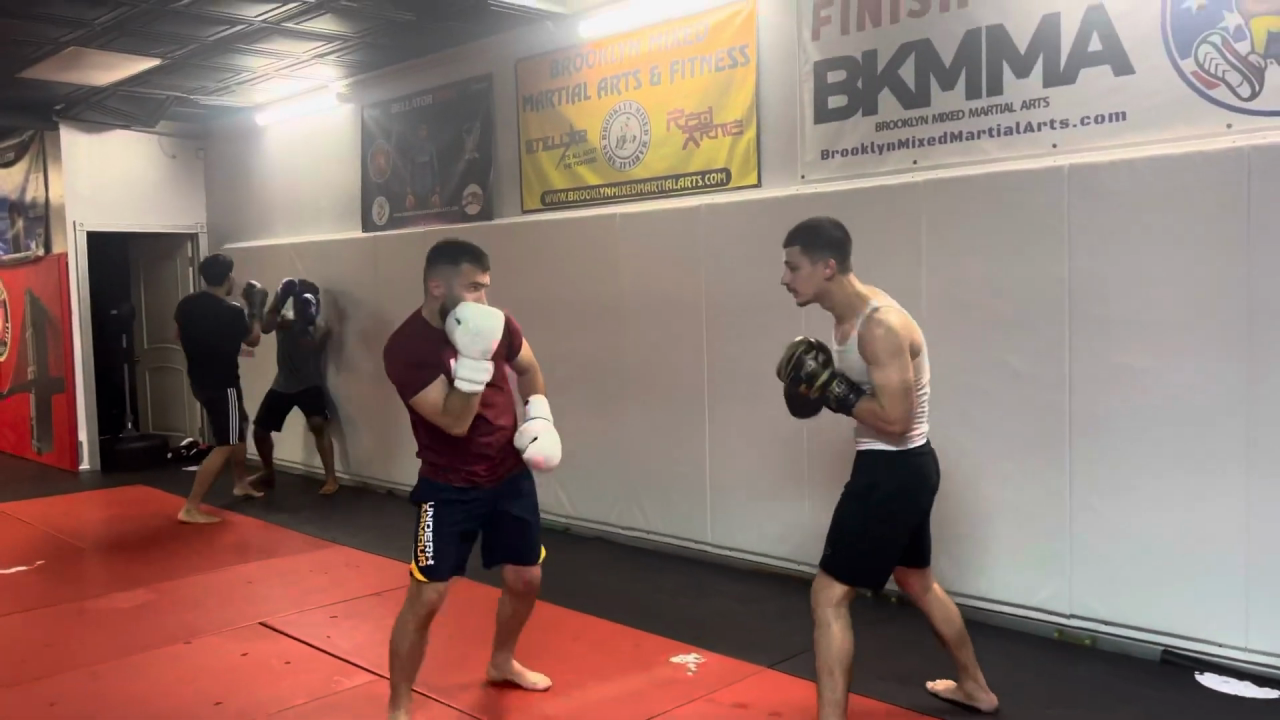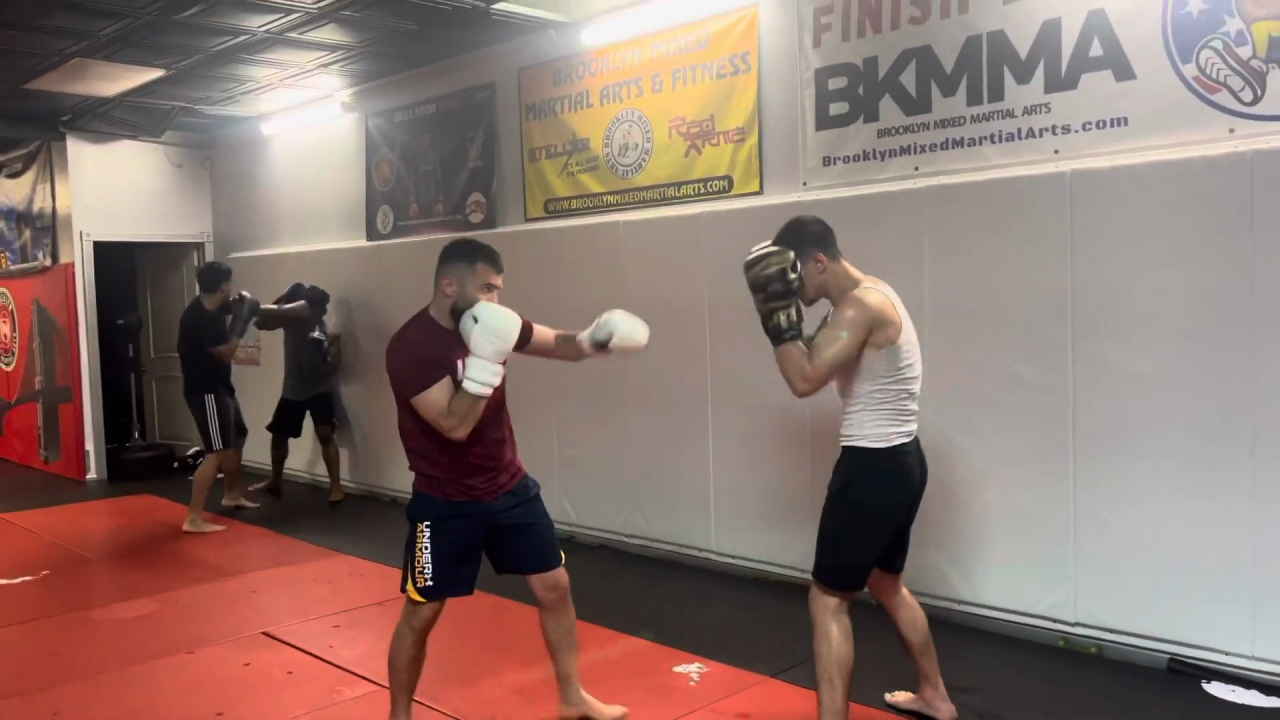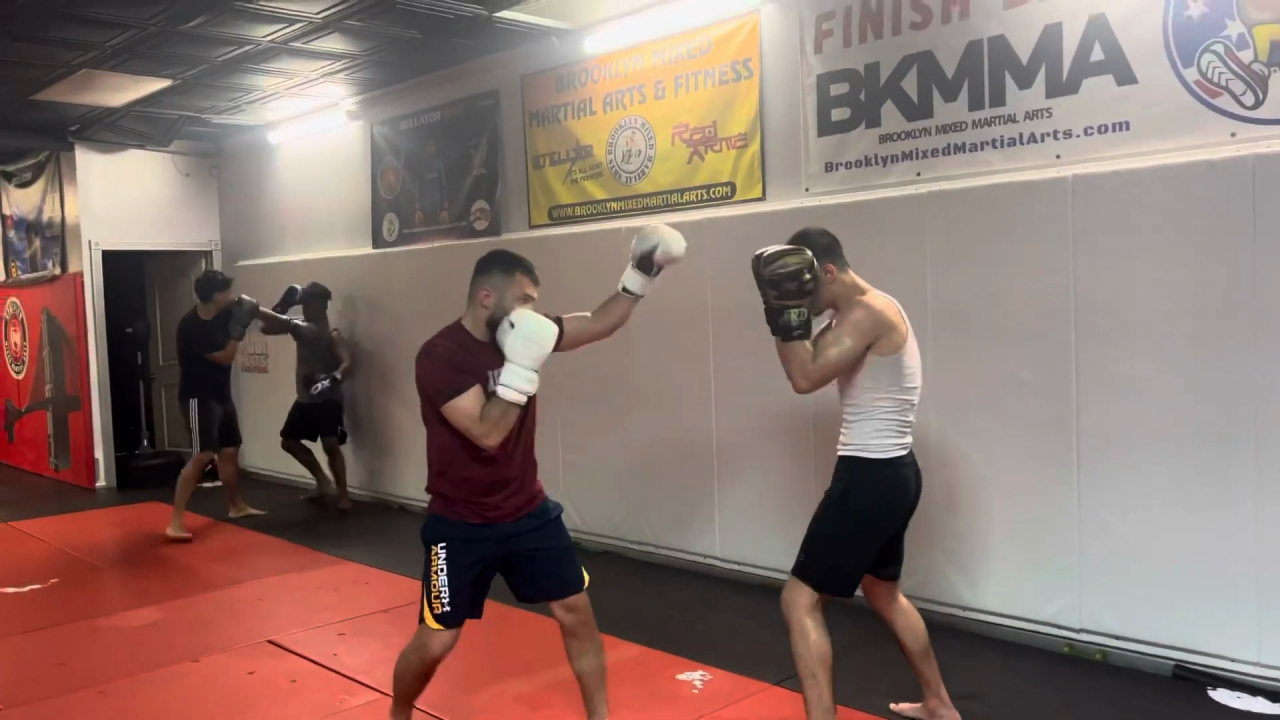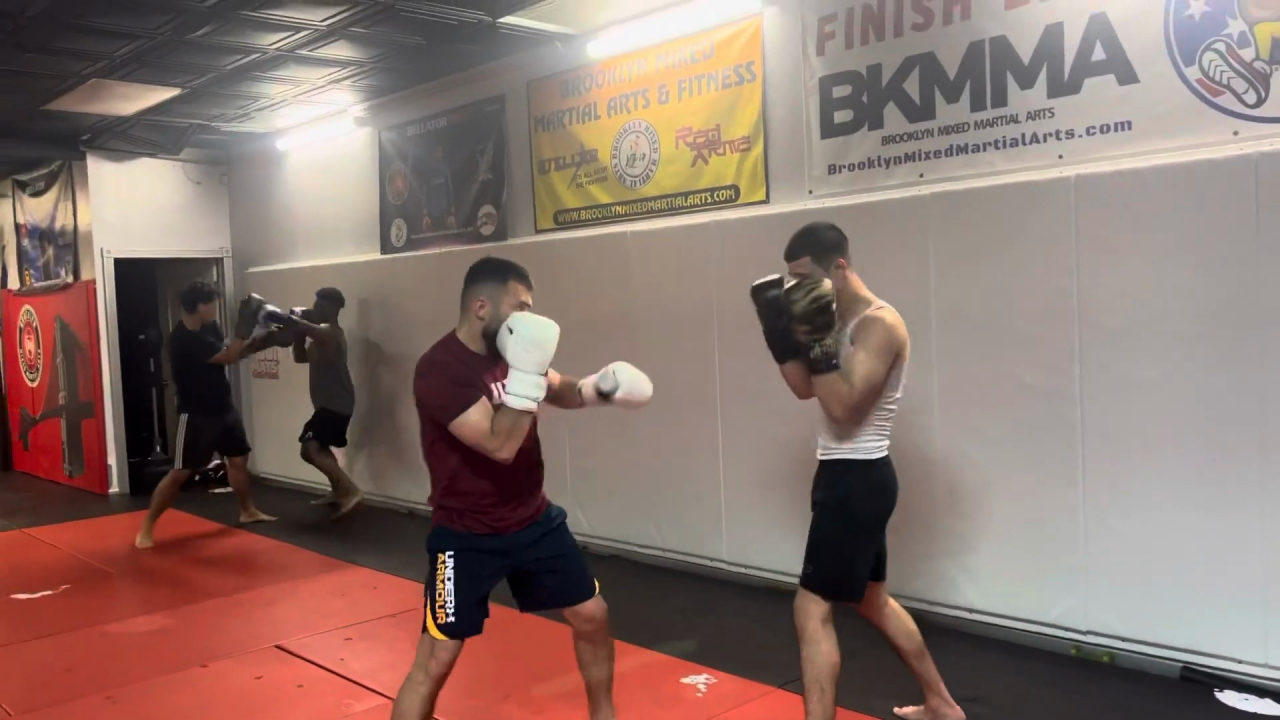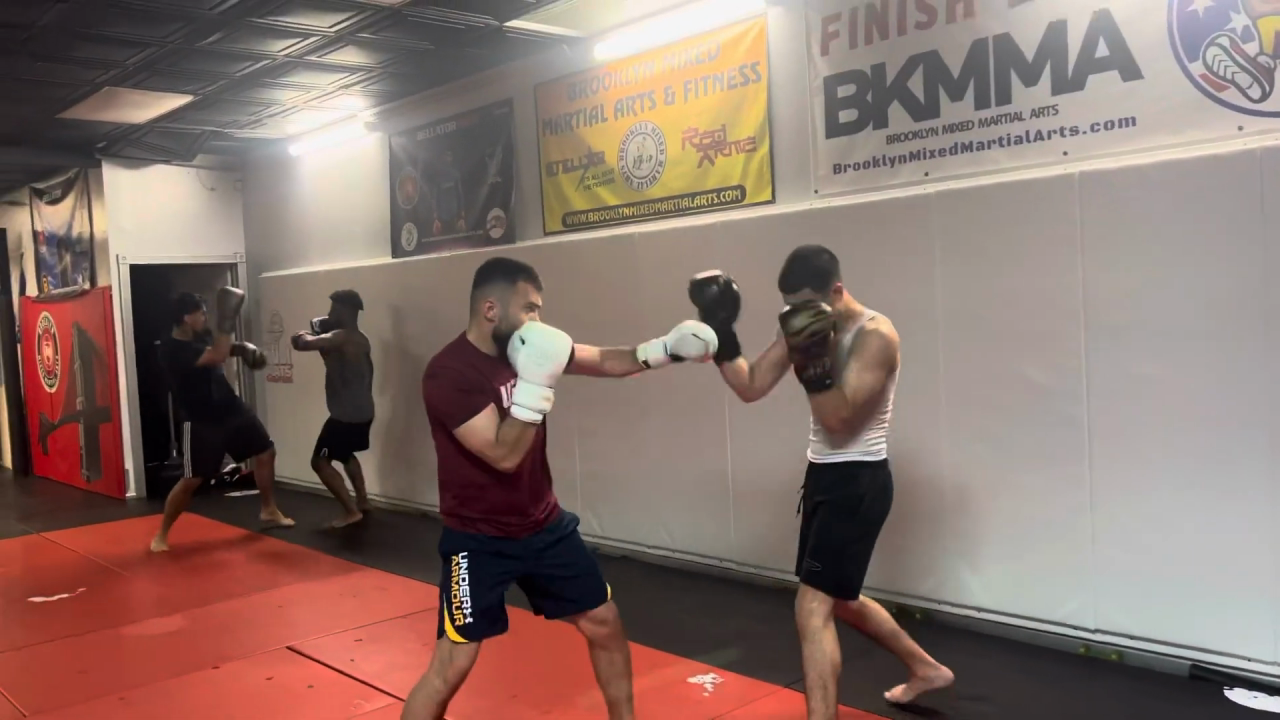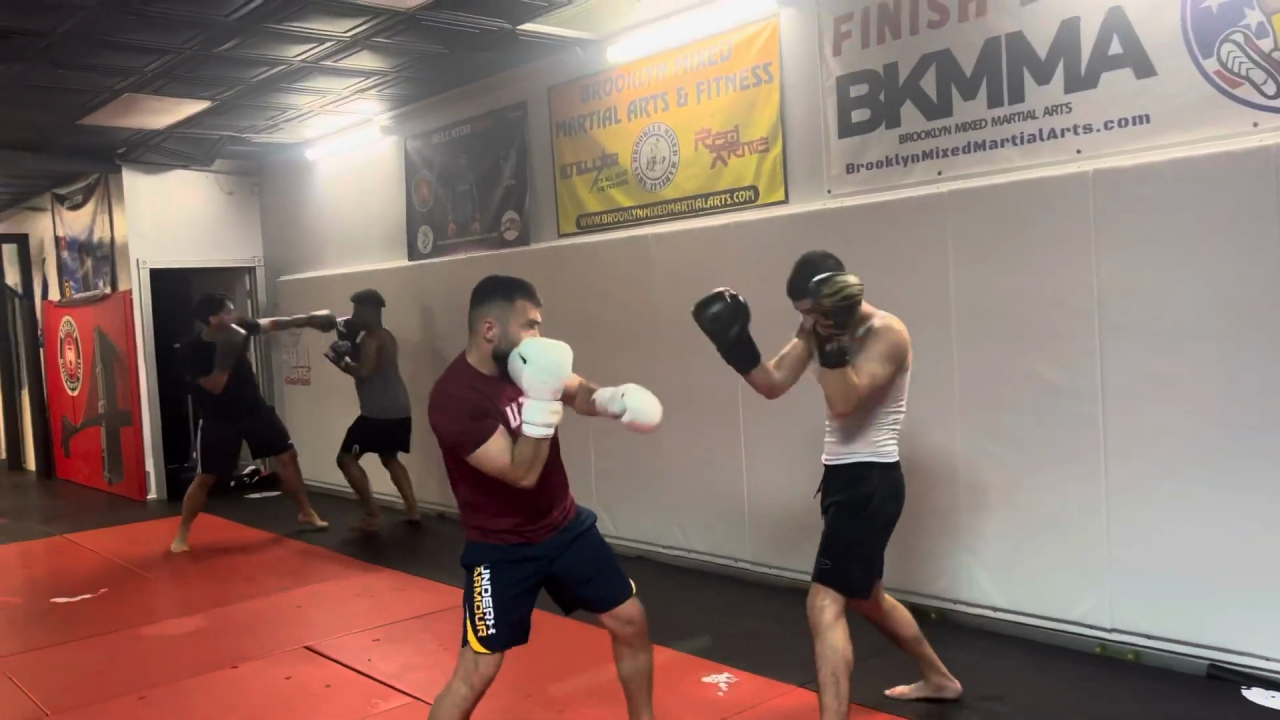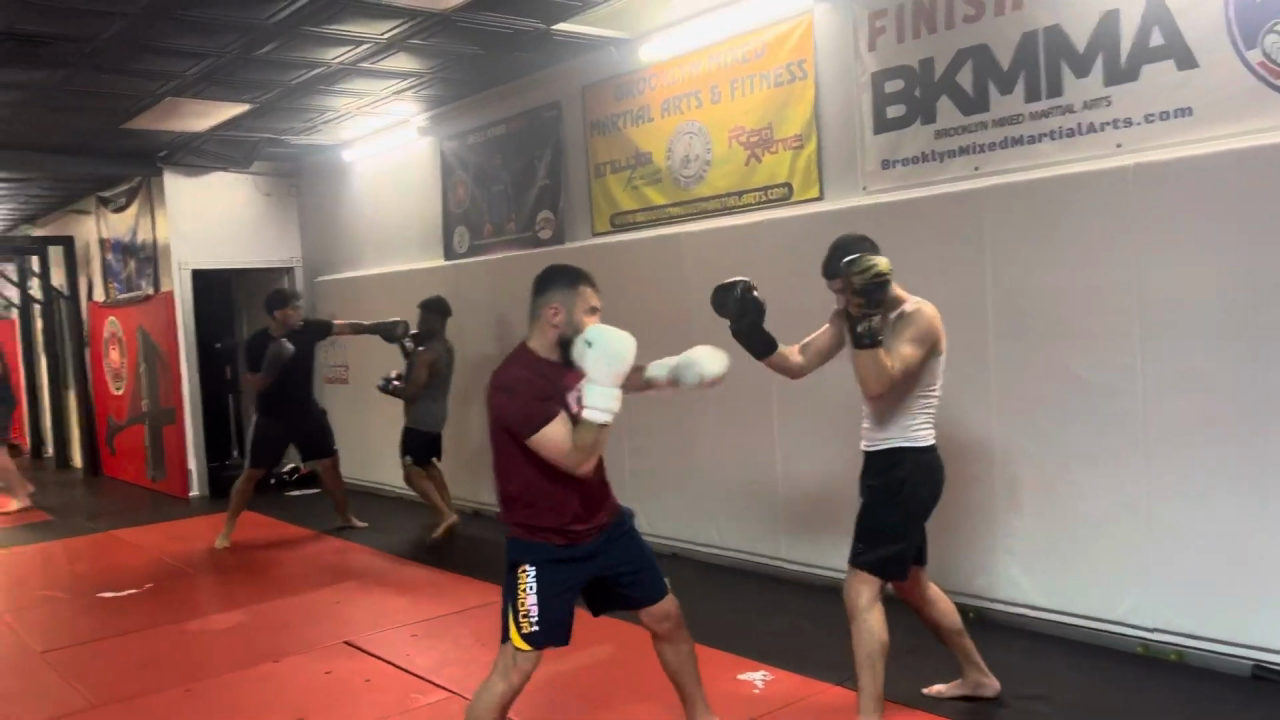
dt=0.2s
person 1, frame 1
left shoulder: (881, 325)
right shoulder: (849, 317)
left elbow: (895, 420)
left wrist: (834, 392)
right wrist: (823, 384)
left hip: (891, 472)
right hip: (908, 468)
left knee: (829, 595)
right knee: (917, 581)
person 1, frame 2
left shoulder: (862, 306)
right shoulder: (863, 296)
left elbow: (803, 382)
right elbow: (822, 363)
left wrist: (777, 307)
right wrist: (785, 314)
left hip: (875, 467)
right hip: (898, 463)
left knee: (827, 601)
right knee: (887, 584)
person 1, frame 3
left shoulder: (869, 313)
right shoulder: (864, 310)
left elbow: (804, 378)
right elbow: (814, 365)
left wrist: (788, 308)
right wrist: (787, 308)
left hip: (869, 477)
right hip: (889, 474)
left knee: (800, 600)
right knee: (883, 593)
person 1, frame 4
left shoulder: (878, 325)
right shoulder: (839, 318)
left elbow: (841, 407)
right elbow: (803, 387)
left wrist: (814, 339)
right wrist: (781, 331)
left hip: (855, 482)
right hip: (849, 478)
left knee: (811, 611)
right knee: (872, 600)
person 1, frame 5
left shoulder: (876, 335)
right shoulder: (803, 326)
left elbow: (837, 419)
right elbow: (750, 388)
left wrist: (814, 361)
right wrist: (718, 331)
left hip: (857, 484)
right hip: (824, 477)
left knee: (811, 610)
right knee: (841, 599)
right ankle: (926, 670)
person 1, frame 6
left shoulder: (887, 333)
right shoulder: (817, 327)
left elbow: (842, 403)
right elbow: (773, 384)
left wrist: (832, 337)
right wrist: (735, 342)
left hip: (871, 484)
right hip: (842, 479)
left knee: (825, 606)
right knee: (864, 594)
right ankle: (939, 679)
person 1, frame 7
left shoulder: (918, 317)
right shoulder: (851, 314)
left elbow: (875, 386)
right elbow: (796, 364)
left wrist: (865, 319)
right wrist: (750, 330)
left hip: (907, 467)
right hip: (887, 465)
left knee: (861, 591)
right knee: (911, 582)
right ankle: (978, 677)
person 2, frame 1
left shoulder: (494, 323)
right shoulder: (405, 347)
left elbow: (528, 368)
right elbow: (454, 423)
left wrist: (539, 417)
right wrist: (474, 357)
left hip: (510, 475)
right hip: (450, 487)
left knee: (526, 580)
right knee: (426, 598)
left ankle: (502, 662)
person 2, frame 2
left shoulder: (497, 325)
right shoulder: (409, 347)
left elbow: (559, 344)
right elbow: (455, 426)
left wrist: (598, 335)
right wrist: (485, 358)
left hip: (508, 487)
right hip: (446, 502)
left knee: (554, 589)
right knee: (421, 614)
person 2, frame 3
left shoulder: (517, 333)
right shoulder: (440, 356)
left elbow: (598, 324)
right elbow: (488, 434)
left wrist: (639, 274)
right wrist: (522, 364)
left hip: (528, 511)
right hip: (461, 523)
left knee: (576, 613)
right knee: (436, 642)
person 2, frame 4
left shoulder: (512, 347)
right shoulder: (438, 371)
left elbow: (563, 393)
right elbow: (500, 445)
left wrist: (602, 385)
right wrist: (526, 371)
left hip: (533, 520)
right hip: (466, 536)
left knee: (592, 617)
right knee: (437, 659)
person 2, frame 5
left shoulder: (533, 349)
right shoulder: (448, 374)
left elbow: (602, 361)
right elbow: (504, 455)
left wrist: (665, 349)
right wrist: (535, 382)
left hip: (544, 525)
right hip: (480, 541)
left knee: (604, 624)
right knee: (452, 664)
person 2, frame 6
left shoulder: (525, 362)
right shoulder: (453, 399)
left elbow: (576, 393)
right elbow: (521, 472)
left wrist: (614, 399)
right wrist: (541, 398)
left hip: (565, 527)
right hip: (501, 548)
left knee: (630, 622)
right knee: (477, 671)
person 2, frame 7
left shoulder: (576, 353)
right shoulder: (515, 384)
left elbow: (626, 380)
right elbow: (581, 461)
left wrist: (672, 371)
right wrist: (604, 384)
left hip: (605, 527)
right hip: (545, 546)
left knee: (667, 618)
right knee: (516, 667)
person 3, frame 1
left shoulder: (186, 304)
right shoulder: (230, 312)
left elbow: (182, 336)
right elbow: (253, 340)
right wrist: (255, 308)
left hip: (200, 381)
right hip: (222, 385)
left knee: (237, 433)
right knee: (225, 446)
left ankle: (241, 483)
right ankle: (190, 508)
person 3, frame 2
left shoulder: (213, 307)
right shoulder: (197, 319)
right elbow: (226, 354)
left wrist: (285, 311)
right wrist: (240, 322)
left hip: (219, 388)
right hip: (206, 392)
left knee: (236, 440)
right knee: (217, 453)
left ankle: (231, 495)
right ankle: (194, 519)
person 3, frame 3
left shoulder: (223, 313)
right shoulder: (191, 327)
left elbow: (254, 314)
right elbow: (226, 357)
right wrist: (238, 326)
left hip: (221, 394)
right hip: (198, 397)
left knee: (229, 451)
right knee: (201, 457)
left ankle: (237, 506)
right ankle: (176, 522)
person 3, frame 4
left shoulder: (208, 328)
right shoulder: (185, 339)
left elbow: (232, 353)
right elbow: (228, 356)
left wrist: (262, 341)
right wrist: (245, 324)
left hip: (223, 407)
right hip: (196, 413)
left knee: (239, 460)
right knee: (181, 473)
left ankle: (248, 511)
right ankle: (147, 528)
person 3, frame 5
left shoulder: (200, 335)
right shoulder: (173, 350)
left elbow: (221, 354)
right elbow: (218, 357)
left wrist: (244, 347)
right wrist: (226, 320)
left hip: (232, 409)
right hip: (202, 421)
left knee: (265, 453)
right knee: (191, 481)
left ankle: (269, 511)
right ankle: (162, 534)
person 3, frame 6
left shoulder: (237, 328)
right shoulder: (193, 351)
left elbow: (273, 324)
right elbow: (215, 387)
left wrist: (309, 320)
right wrist: (224, 360)
left hip: (254, 410)
right hip: (218, 420)
left knee: (287, 456)
right knee: (206, 478)
left ankle: (306, 512)
right ankle: (182, 534)
person 3, frame 7
left shoulder: (307, 329)
right shoulder: (256, 343)
left elbow: (347, 327)
right elbow: (257, 385)
left wrist: (379, 327)
right wrist: (271, 368)
left hip: (307, 411)
right hip: (271, 417)
left knee: (329, 462)
right knee: (253, 473)
left ankle: (345, 516)
right ankle: (227, 529)
person 4, frame 1
left shoulder: (321, 327)
right shoulder: (284, 319)
left elbow: (310, 347)
right elbow: (264, 327)
left wrist: (310, 319)
right wrist: (279, 299)
left hip: (310, 385)
right hip: (283, 385)
left knee: (318, 424)
right knee: (260, 429)
left ankle: (331, 479)
right ankle: (268, 473)
person 4, frame 2
left shoulder: (329, 337)
right shoulder: (290, 324)
left elbow: (330, 370)
right elbow: (261, 323)
left wrist: (324, 354)
right wrist: (284, 300)
left hip: (319, 392)
right hip: (292, 392)
left knee: (325, 434)
right knee: (278, 436)
left ankle: (336, 487)
right ankle: (275, 481)
person 4, frame 3
left shoulder: (333, 335)
right shoulder: (300, 328)
left elbow: (347, 364)
right elbow: (267, 327)
left wrist: (331, 380)
right wrist: (284, 303)
left hip: (328, 399)
right hip: (305, 398)
left knee: (330, 445)
right knee: (289, 441)
left ankle: (343, 494)
right ankle: (323, 483)
person 4, frame 4
left shoulder: (329, 331)
right shoulder: (323, 332)
left elbow: (307, 326)
right elbow: (300, 357)
left wrist: (291, 320)
right wrist: (298, 333)
left hip: (333, 404)
right hip: (332, 403)
left knee: (309, 449)
right knee: (319, 448)
left ankle: (350, 490)
right ankle: (338, 492)
person 4, frame 5
left shoulder: (340, 336)
right shoulder: (358, 340)
left elbow: (304, 344)
left wrist: (303, 337)
right wrist: (321, 341)
left hip: (346, 414)
right hip: (362, 412)
left knee: (320, 462)
right knee: (346, 455)
left ankle: (351, 511)
right ankle: (362, 502)
person 4, frame 6
left shoulder: (371, 338)
right shoulder: (385, 336)
left elbow: (363, 371)
right elbow: (363, 362)
left wrist: (339, 357)
right wrist: (348, 342)
left hip: (378, 412)
right hip: (399, 410)
left knee: (346, 459)
right knee: (389, 458)
left ankle: (373, 513)
right ankle: (412, 509)
person 4, frame 7
left shoulder: (426, 353)
right shoulder: (445, 349)
left elbow: (410, 392)
left wrist: (389, 386)
right wrist: (410, 353)
left hip: (420, 422)
right hip: (434, 419)
left knee: (413, 473)
right knee: (426, 463)
left ankle: (447, 514)
right ankle: (448, 509)
